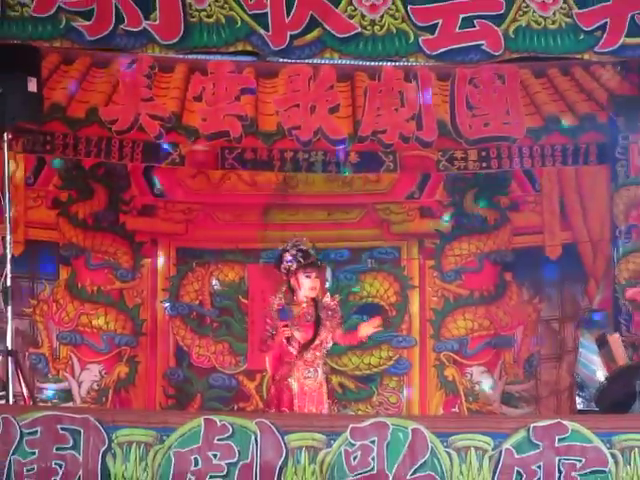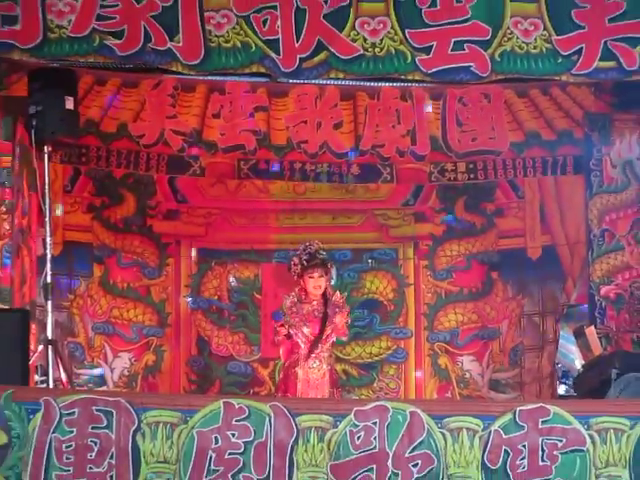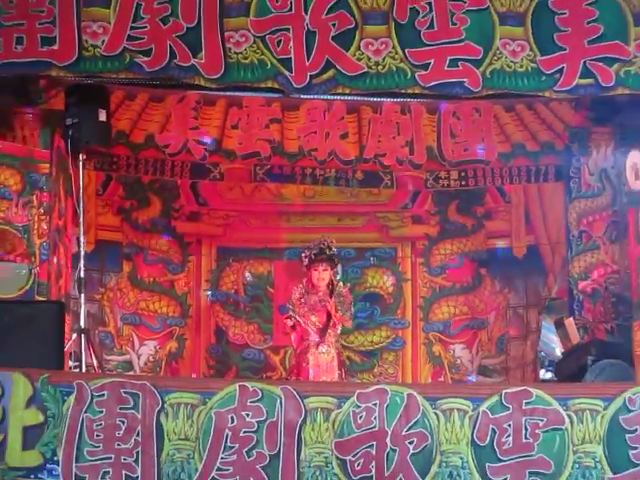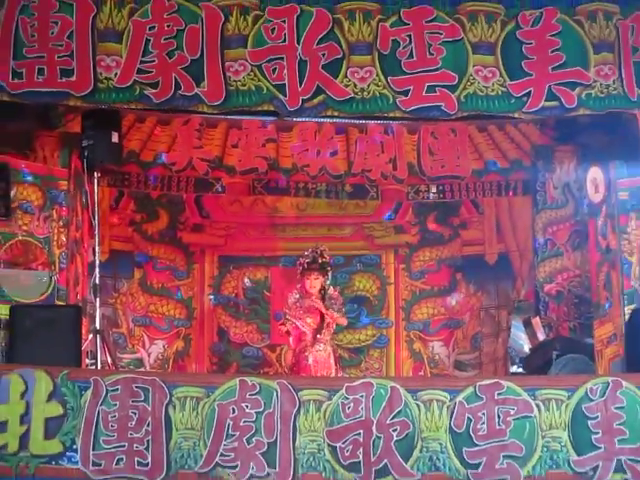
dt=0.4s
person 1, frame 1
left shoulder: (326, 308)
right shoulder: (279, 309)
left elbow: (340, 338)
right elbow: (266, 346)
left wrist: (359, 333)
right wrist: (277, 338)
left hip: (317, 381)
right hip: (289, 381)
person 1, frame 2
left shoulder: (335, 304)
right shoulder: (292, 305)
left elbow: (344, 336)
right elbow: (284, 341)
left wrist: (340, 325)
right wrist: (281, 334)
left hip: (323, 371)
right hip: (297, 370)
person 1, frame 3
left shoulder: (340, 294)
right shoulder: (300, 294)
left elbow: (349, 324)
right elbow: (295, 328)
left wrist: (335, 313)
right wrist: (290, 324)
left hip: (331, 356)
right hip: (307, 356)
person 1, frame 4
right shoulder: (295, 299)
left elbow: (344, 321)
right elbow: (291, 328)
left wrist: (325, 310)
right wrist: (285, 328)
left hip: (326, 354)
right hip: (305, 354)
